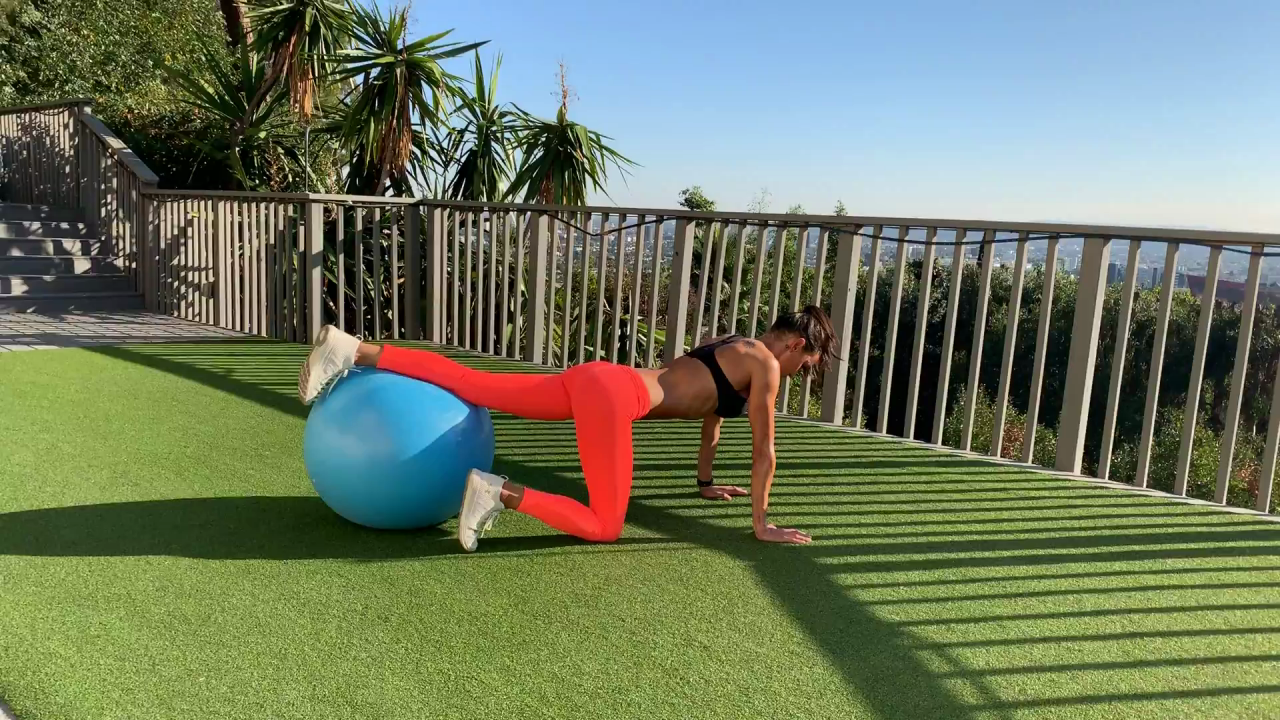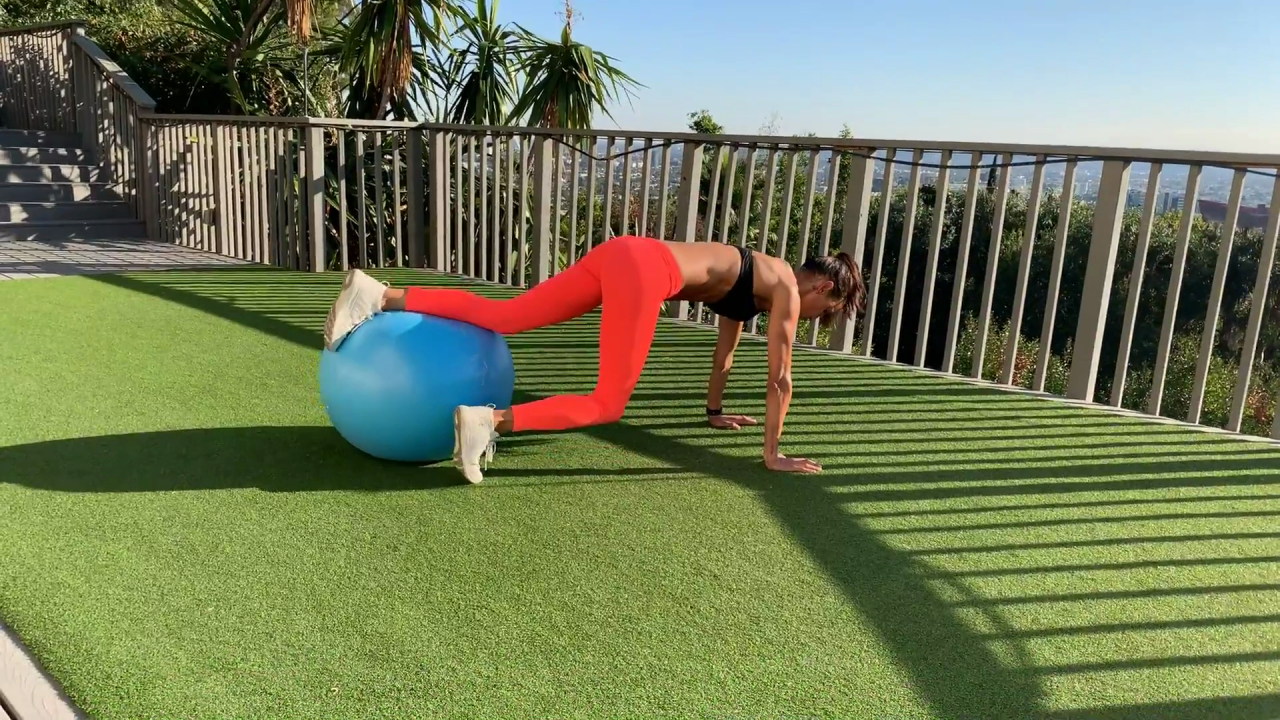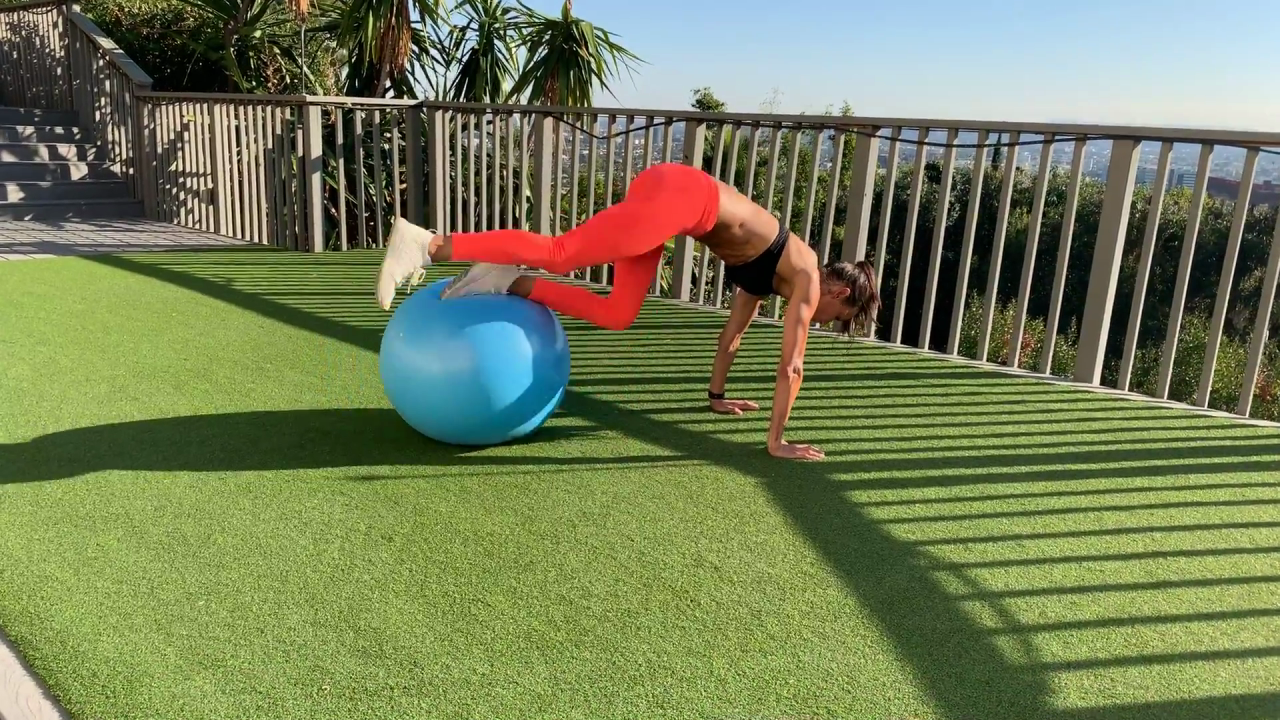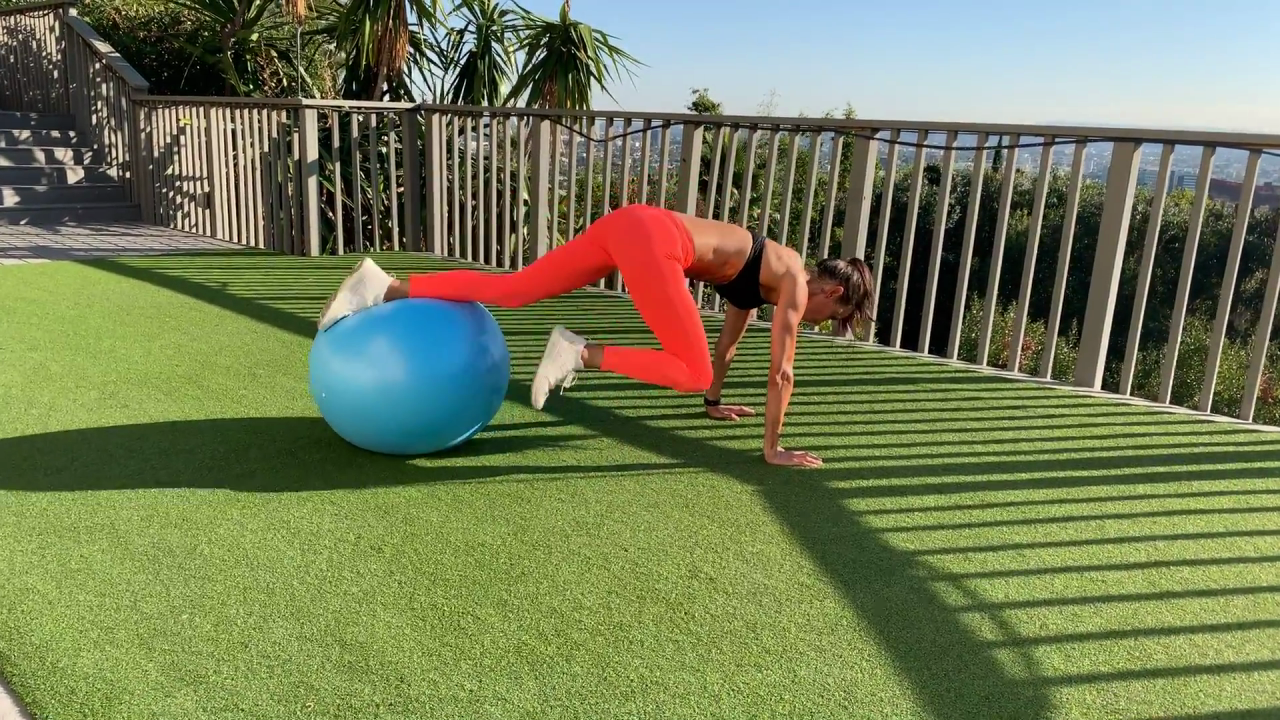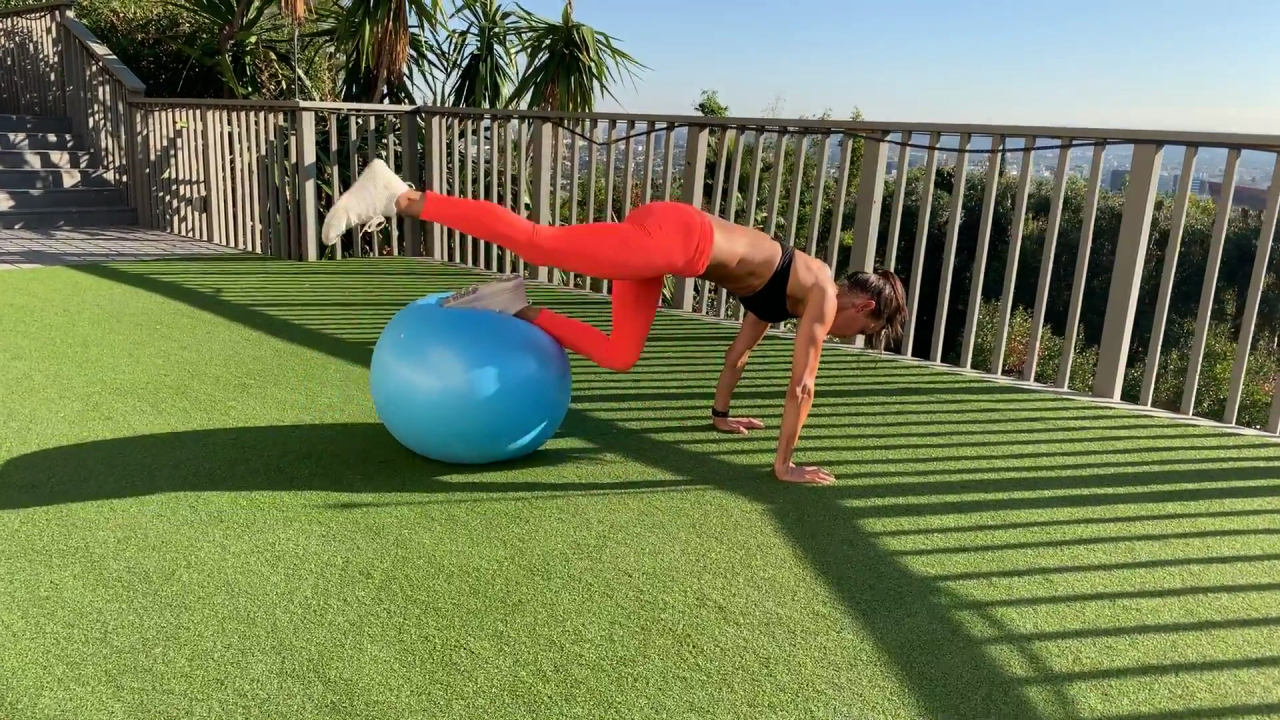
dt=1s
person 1, frame 1
left shoulder: (734, 349)
right shoulder: (765, 364)
left elbow: (711, 413)
right elbow: (763, 451)
left wrist: (705, 483)
right wrist: (762, 524)
left hip: (595, 380)
right hip: (612, 397)
left knee: (470, 385)
right knee: (605, 528)
left ankle: (351, 350)
right ankle: (500, 493)
person 1, frame 2
left shoulder: (753, 283)
right shoulder: (785, 289)
left elbow: (725, 348)
right elbow: (779, 379)
left wrist: (715, 412)
right wrist: (773, 454)
left hip: (621, 255)
right hip: (641, 270)
left knee: (500, 317)
right knee: (607, 406)
left ankle: (376, 296)
right ankle: (489, 421)
person 1, frame 3
left shoulder: (771, 273)
right shoulder: (807, 278)
left elbow: (733, 329)
right elbow: (790, 365)
left wrist: (716, 395)
right wrist: (777, 441)
left hip: (662, 186)
right hip: (680, 195)
left knee: (618, 316)
right knee: (554, 255)
left ankle: (512, 282)
right ankle: (425, 244)
person 1, frame 4
left shoulder: (760, 278)
right shoulder: (796, 282)
left elbow: (726, 341)
right elbow: (781, 371)
left wrist: (713, 407)
right wrist: (773, 447)
left hip: (628, 226)
right hip: (649, 241)
left knee: (508, 289)
right knee: (696, 374)
left ankle: (382, 287)
right ankle: (583, 354)
person 1, frame 5
left shoulder: (783, 295)
right shoulder: (823, 295)
left elbow: (739, 350)
right elbow: (801, 385)
left wrist: (720, 414)
right wrist: (784, 464)
left hip: (659, 231)
right hip: (665, 238)
left knee: (618, 358)
right knee: (531, 243)
left ankle: (511, 307)
right ankle: (396, 196)
